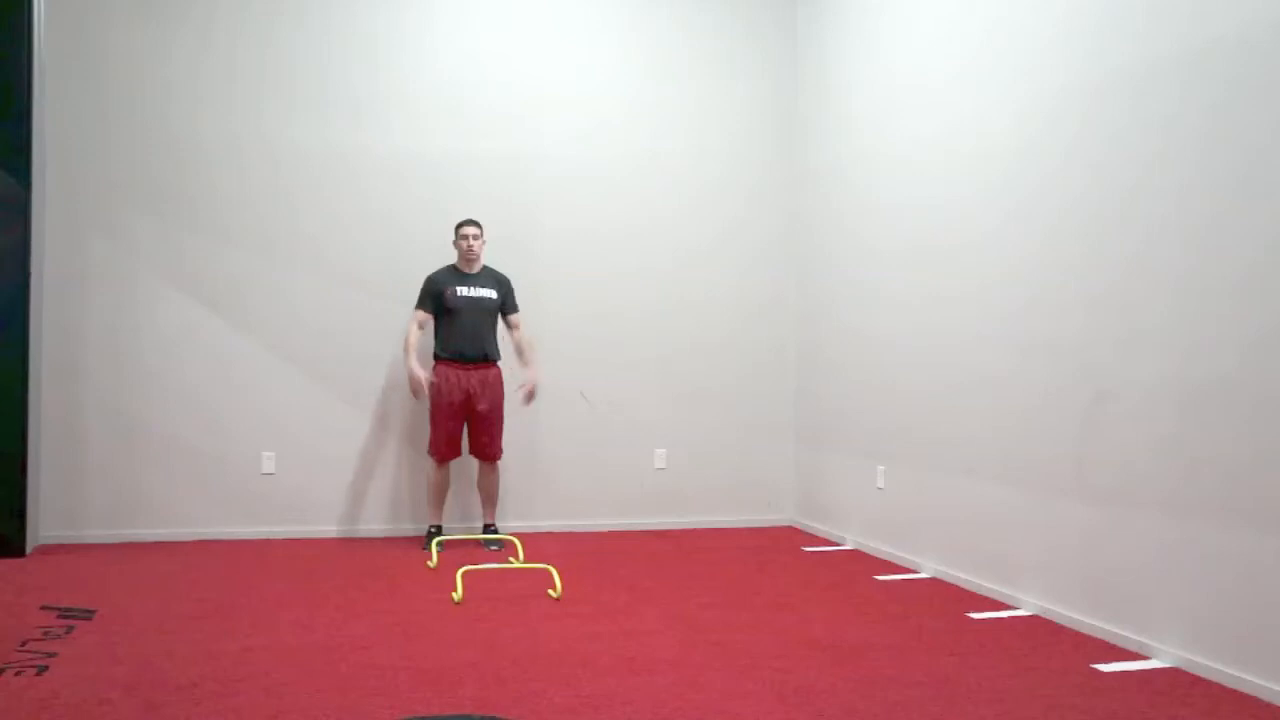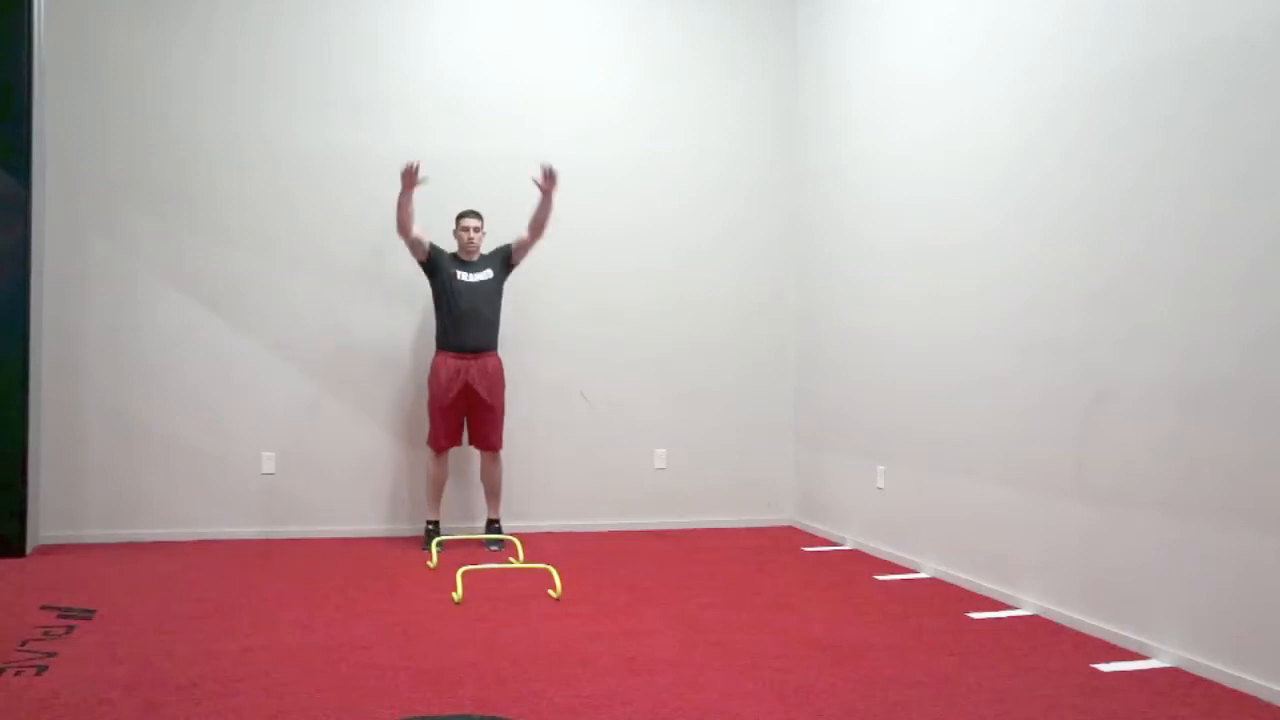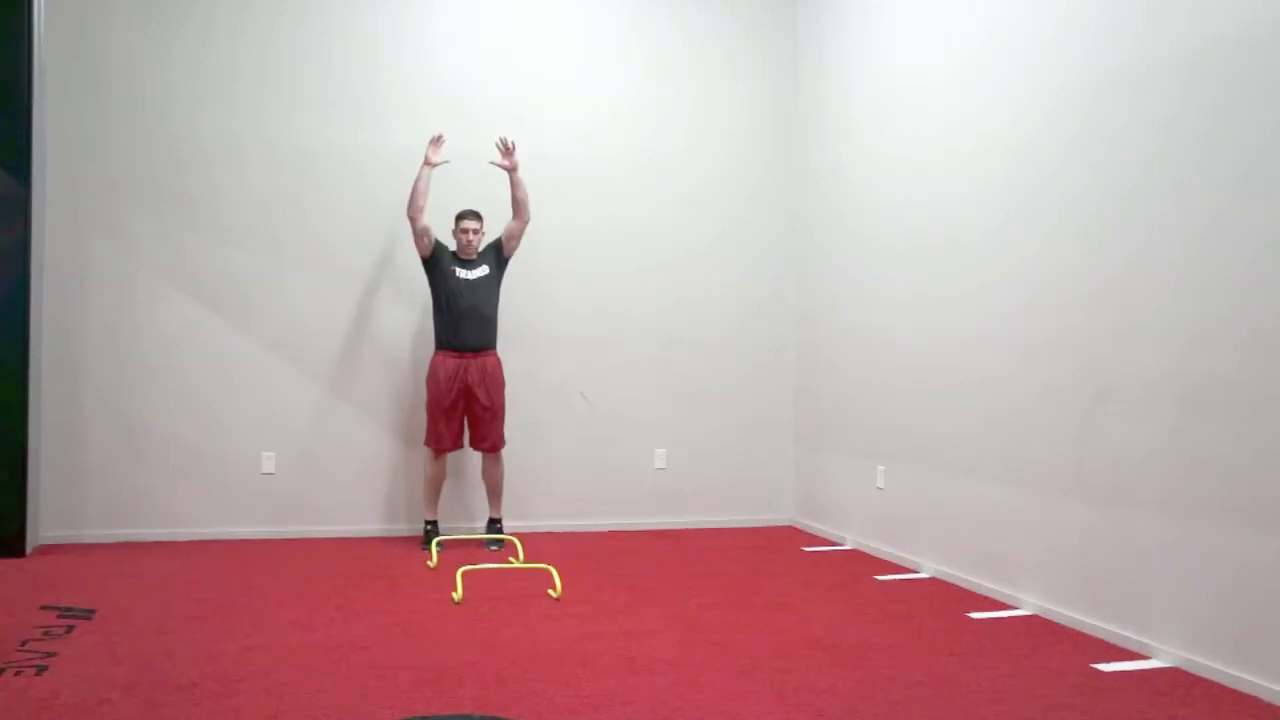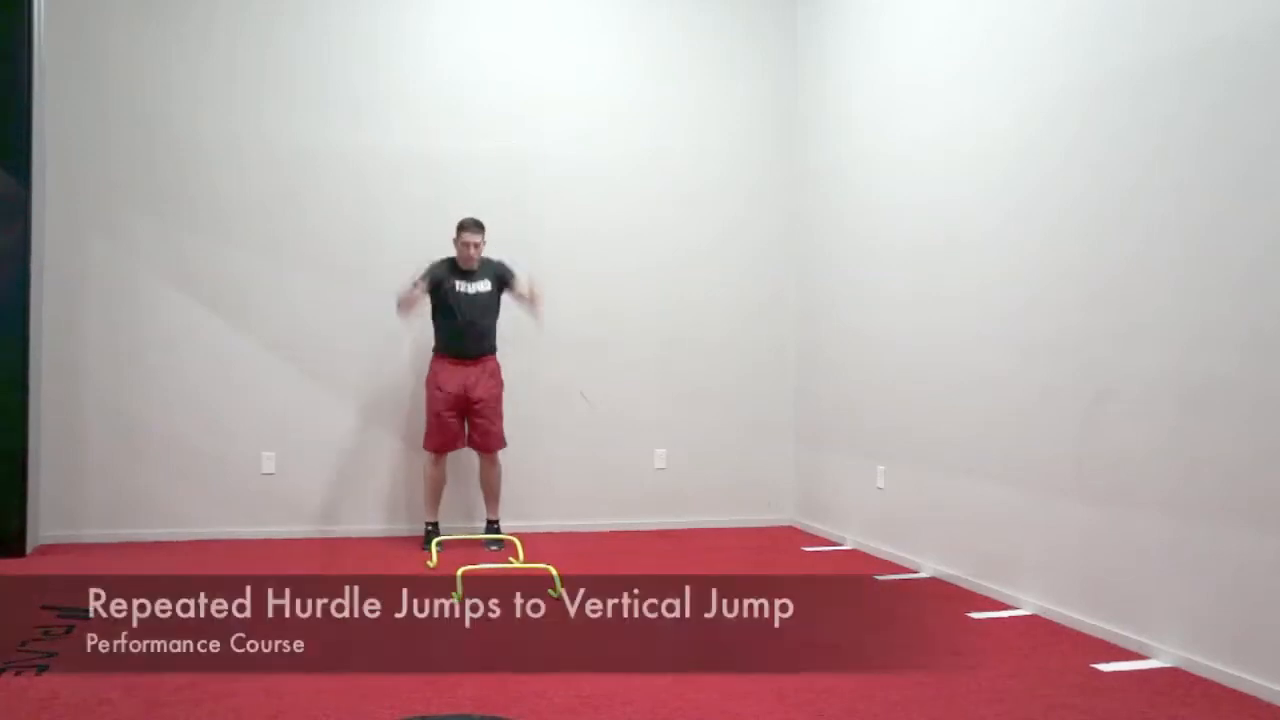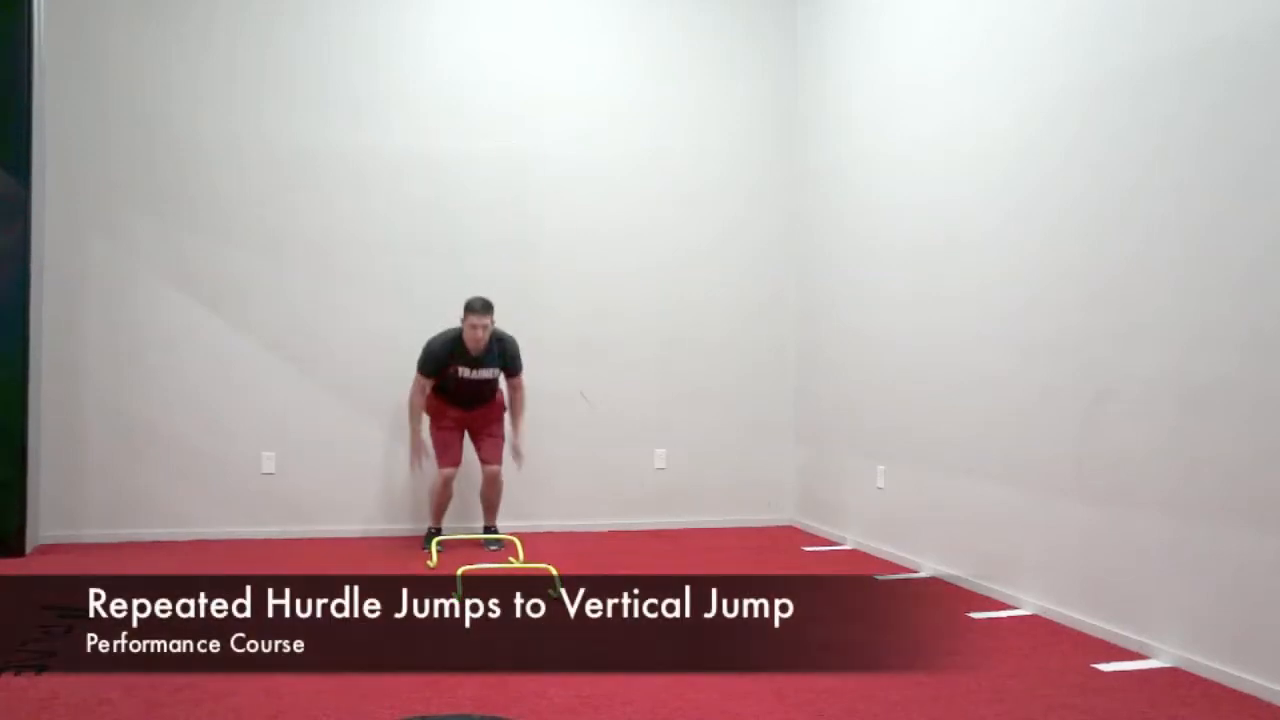
dt=0.3s
person 1, frame 1
left shoulder: (499, 281)
right shoulder: (438, 280)
left elbow: (516, 328)
right elbow: (417, 326)
left wrist: (529, 370)
right wrist: (413, 365)
left hip: (488, 376)
right hip: (447, 375)
left knee: (489, 457)
right knee: (442, 457)
left ankle: (489, 527)
right ankle: (434, 528)
person 1, frame 2
left shoulder: (498, 263)
right shoulder: (439, 264)
left elbow: (534, 233)
right elbow: (407, 232)
left wrist: (546, 194)
right wrist: (407, 189)
left hip: (487, 366)
right hip: (447, 366)
left knee: (491, 450)
right knee: (440, 450)
left ankle: (494, 522)
right ankle: (432, 524)
person 1, frame 3
left shoulder: (495, 258)
right shoulder: (438, 260)
left elbow: (521, 218)
right elbow: (416, 217)
left wrist: (513, 172)
right wrist: (427, 167)
left hip: (486, 365)
right hip: (446, 365)
left knee: (492, 449)
right knee: (438, 449)
left ankle: (495, 522)
right ankle: (430, 524)
person 1, frame 4
left shoulder: (497, 271)
right shoulder: (440, 272)
left elbow: (522, 291)
right elbow: (405, 304)
left wrist: (530, 296)
right wrist: (412, 294)
left hip: (485, 372)
right hip: (445, 372)
left knee: (489, 451)
right knee: (438, 451)
left ankle: (493, 524)
right ankle: (431, 526)
person 1, frame 5
left shoulder: (506, 346)
right shoulder: (440, 347)
left elbow: (516, 388)
right elbow: (418, 392)
left wrist: (518, 435)
right wrist: (415, 438)
left hip: (487, 411)
right hip: (445, 410)
left knee: (492, 471)
right knee: (446, 473)
left ankle: (490, 528)
right ankle: (434, 529)
